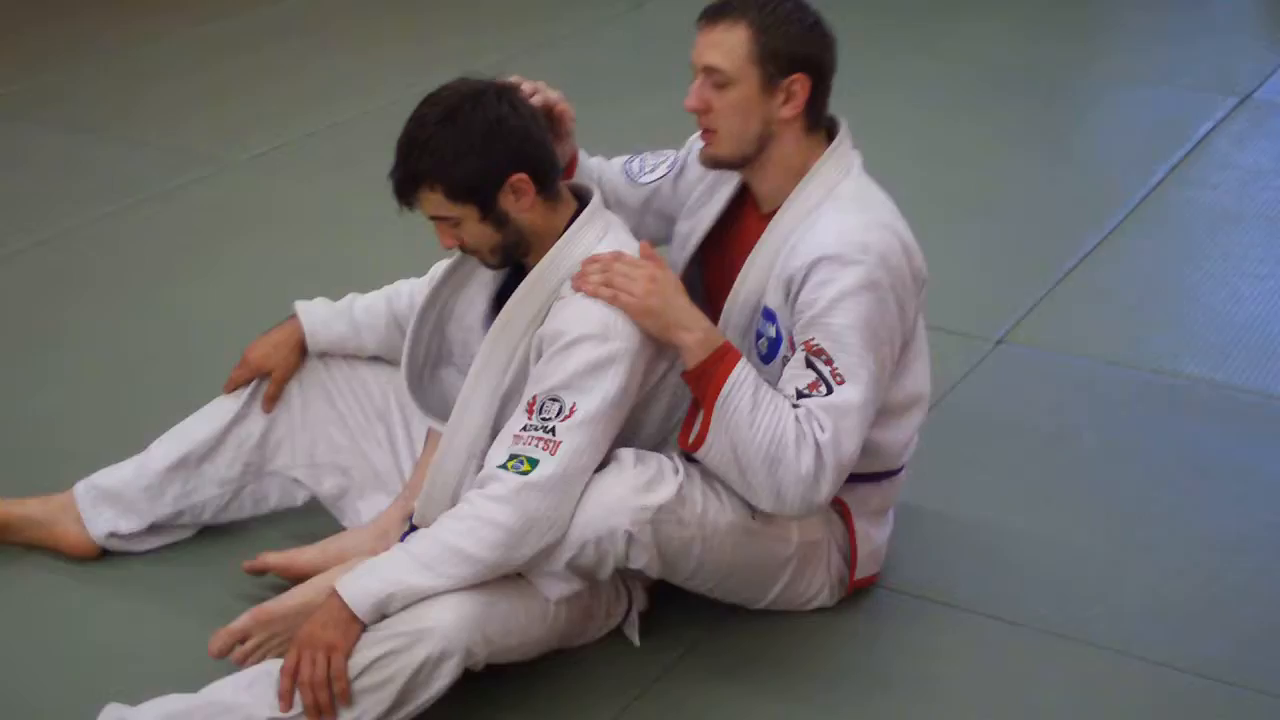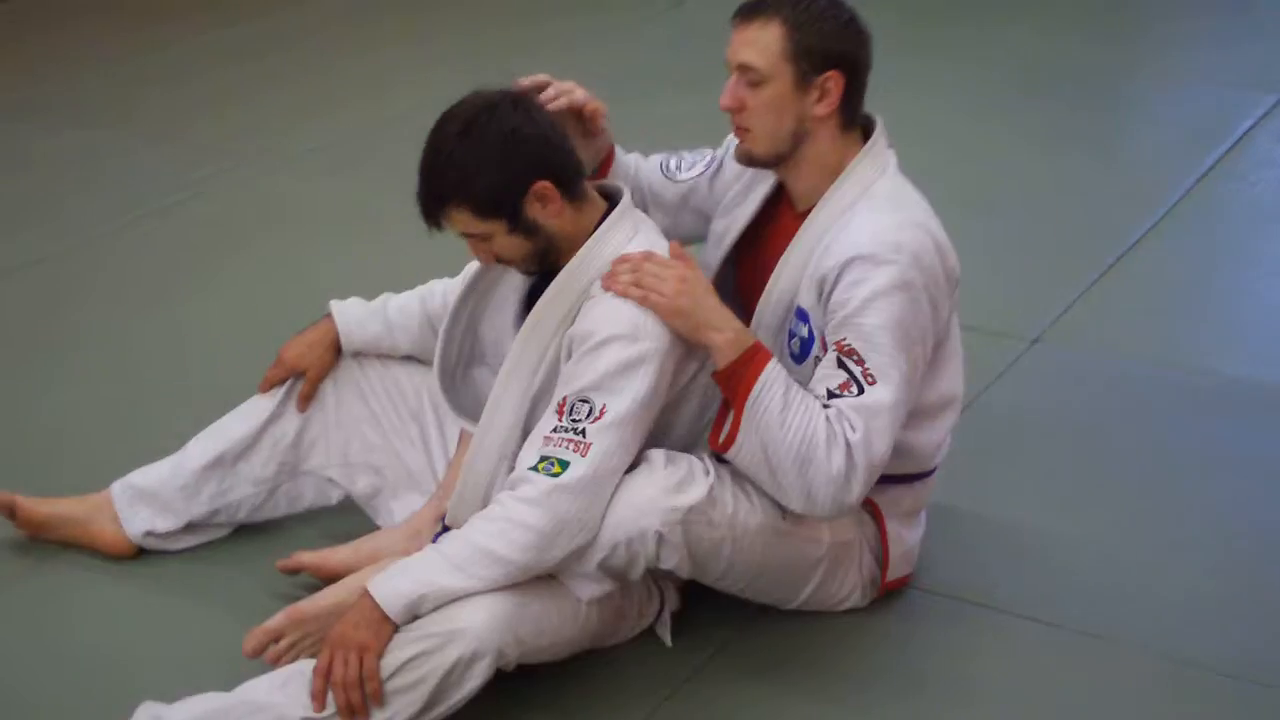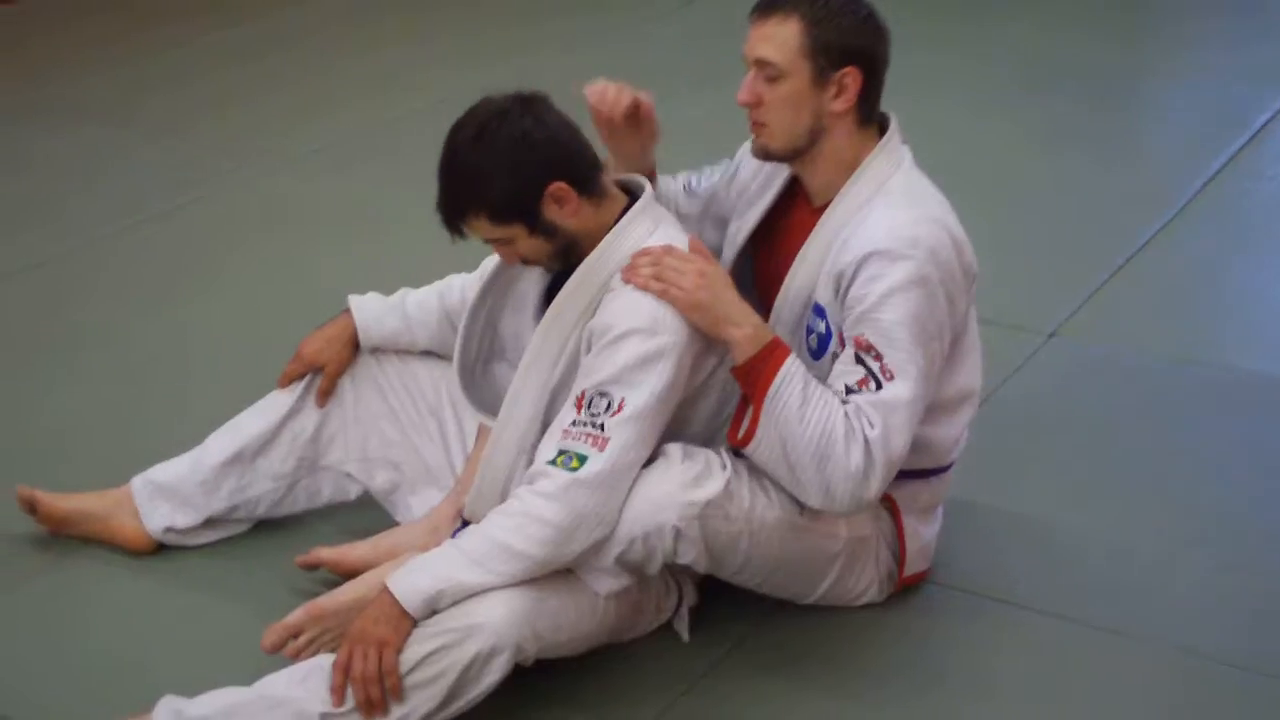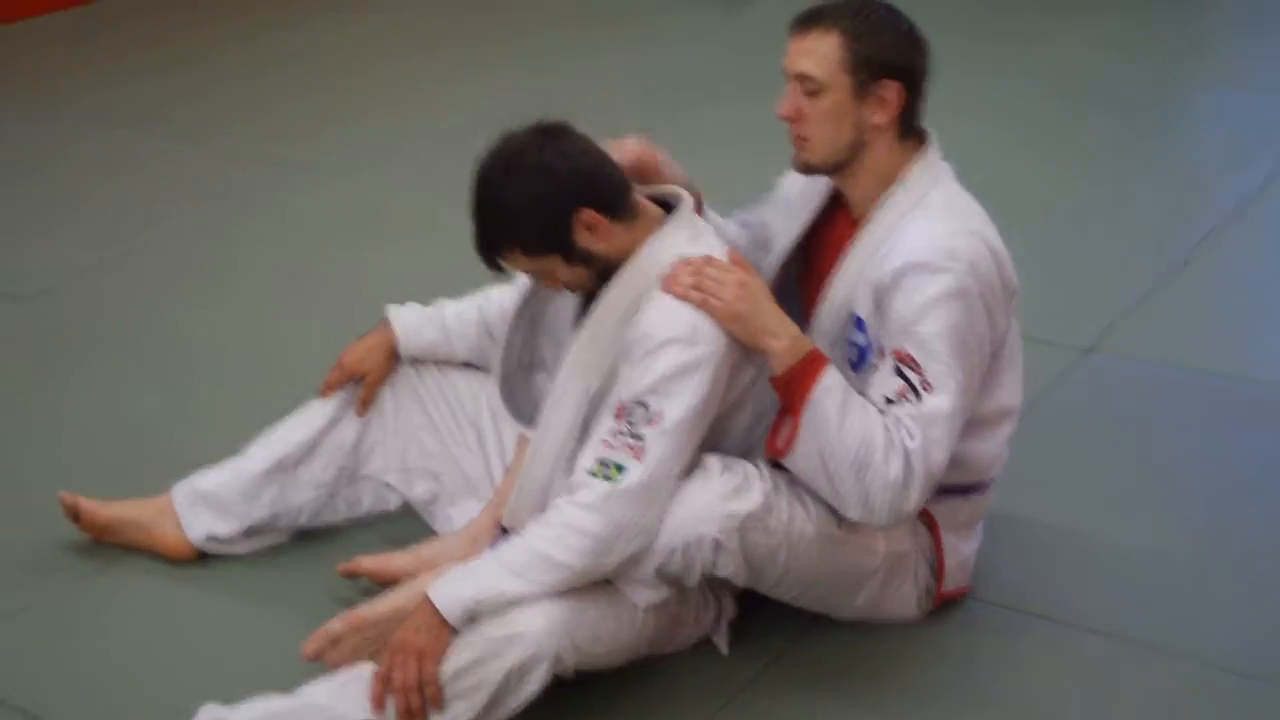
dt=0.2s
person 1, frame 1
left shoulder: (599, 322)
right shoulder: (522, 232)
left elbow: (517, 518)
right elbow: (434, 302)
left wrist: (354, 599)
right wrist: (306, 329)
right hip: (479, 473)
left knee: (433, 626)
right knee: (289, 390)
right ankle: (92, 515)
person 1, frame 2
left shoulder: (629, 321)
right shoulder: (557, 231)
left elbow: (550, 516)
right elbow: (465, 303)
left wrist: (385, 599)
right wrist: (338, 328)
right hip: (510, 471)
left knee: (466, 626)
right knee: (326, 387)
right ankle: (125, 514)
person 1, frame 3
left shoulder: (647, 316)
right shoulder: (583, 228)
left elbow: (568, 511)
right elbow: (481, 301)
left wrist: (404, 594)
right wrist: (358, 324)
right hip: (535, 466)
left knee: (484, 621)
right knee: (345, 383)
right ankle: (145, 510)
person 1, frame 4
left shoulder: (683, 327)
right shoulder: (629, 231)
left elbow: (605, 522)
right elbow: (519, 314)
left wrist: (445, 605)
right wrist: (399, 335)
right hip: (580, 474)
left knee: (525, 630)
right knee: (389, 392)
right ankle: (187, 518)
person 2, frame 1
left shoulder: (853, 255)
right shoulder: (724, 163)
left elbow: (802, 475)
right elbow: (609, 198)
left wrist: (690, 334)
right wrist: (556, 154)
left hip: (806, 527)
right hip: (714, 442)
left knee: (624, 500)
person 2, frame 2
left shoulder: (887, 255)
right shoulder: (758, 163)
left elbow: (832, 476)
right elbow: (642, 198)
left wrist: (720, 333)
right wrist: (592, 150)
left hip: (839, 529)
right hip: (750, 442)
left knee: (651, 501)
person 2, frame 3
left shoulder: (903, 251)
right shoulder: (777, 161)
left elbow: (851, 472)
right elbow: (681, 223)
left wrist: (740, 329)
right wrist: (636, 162)
left hip: (859, 523)
right hip: (769, 435)
left knee: (671, 497)
person 2, frame 4
left shoulder: (943, 264)
right shoulder: (823, 178)
left elbow: (888, 484)
right elbow: (738, 259)
left wrist: (778, 340)
left hip: (896, 537)
right hip: (810, 448)
left knee: (711, 507)
